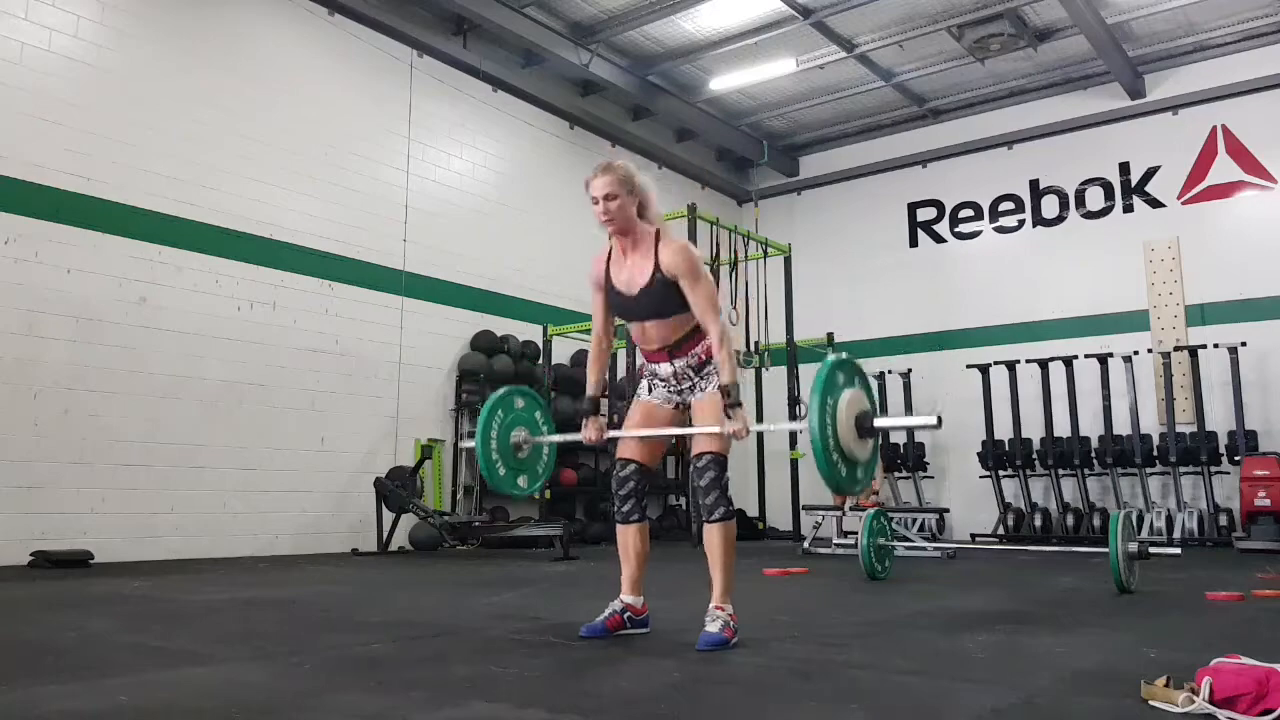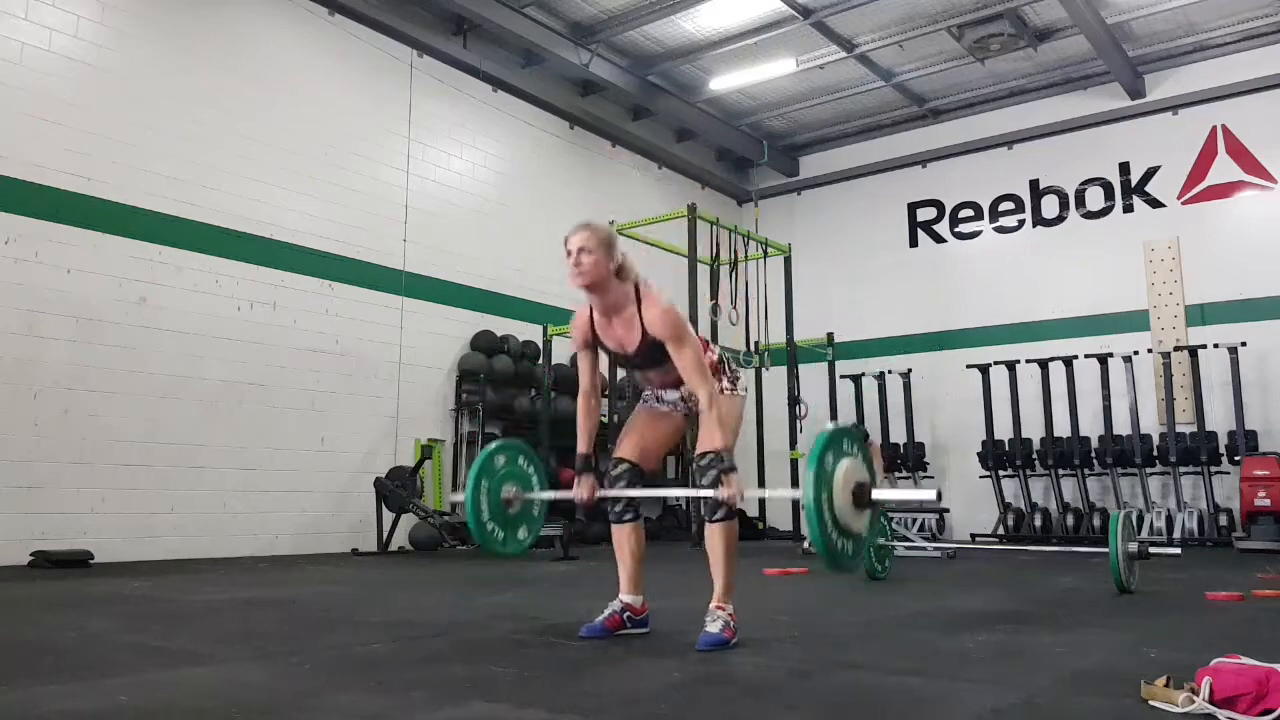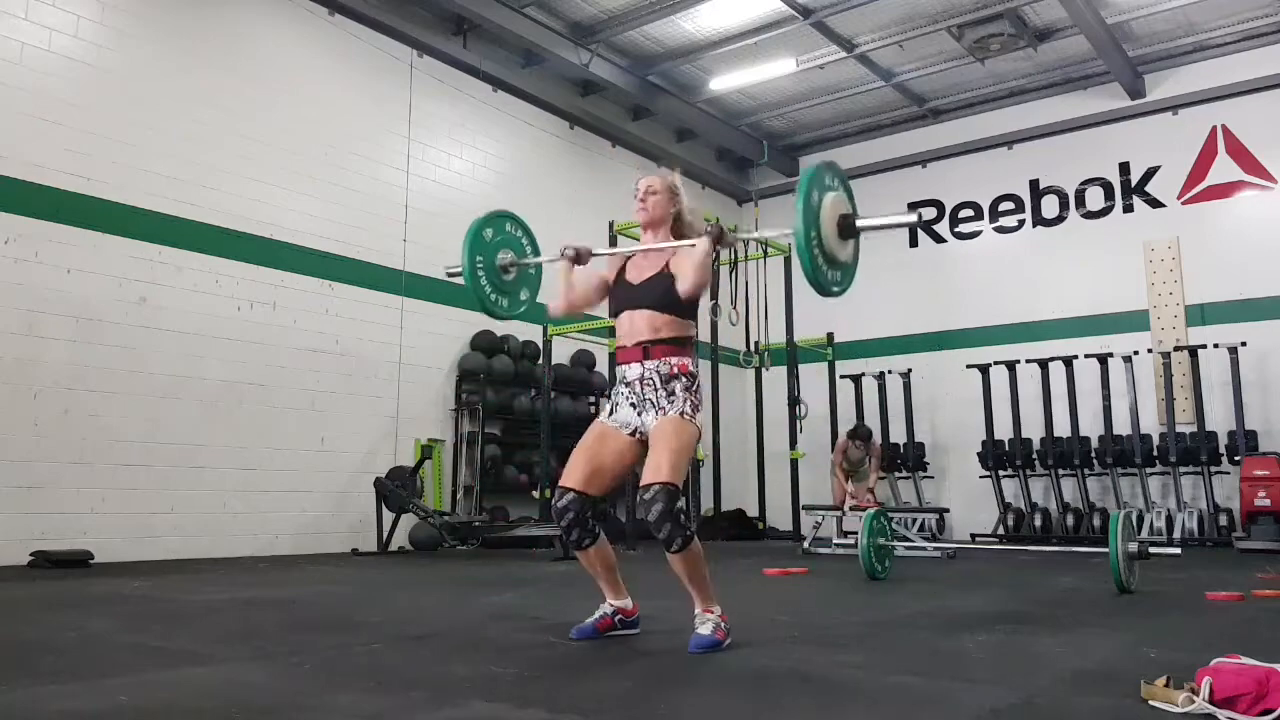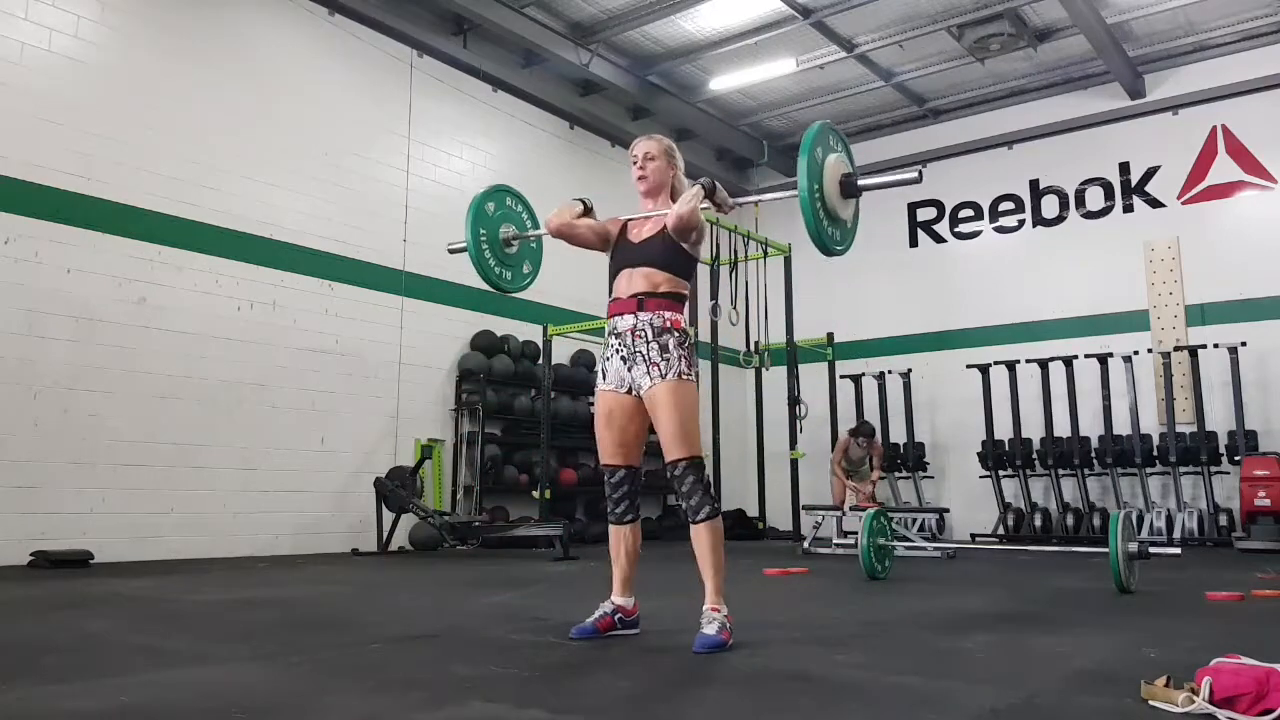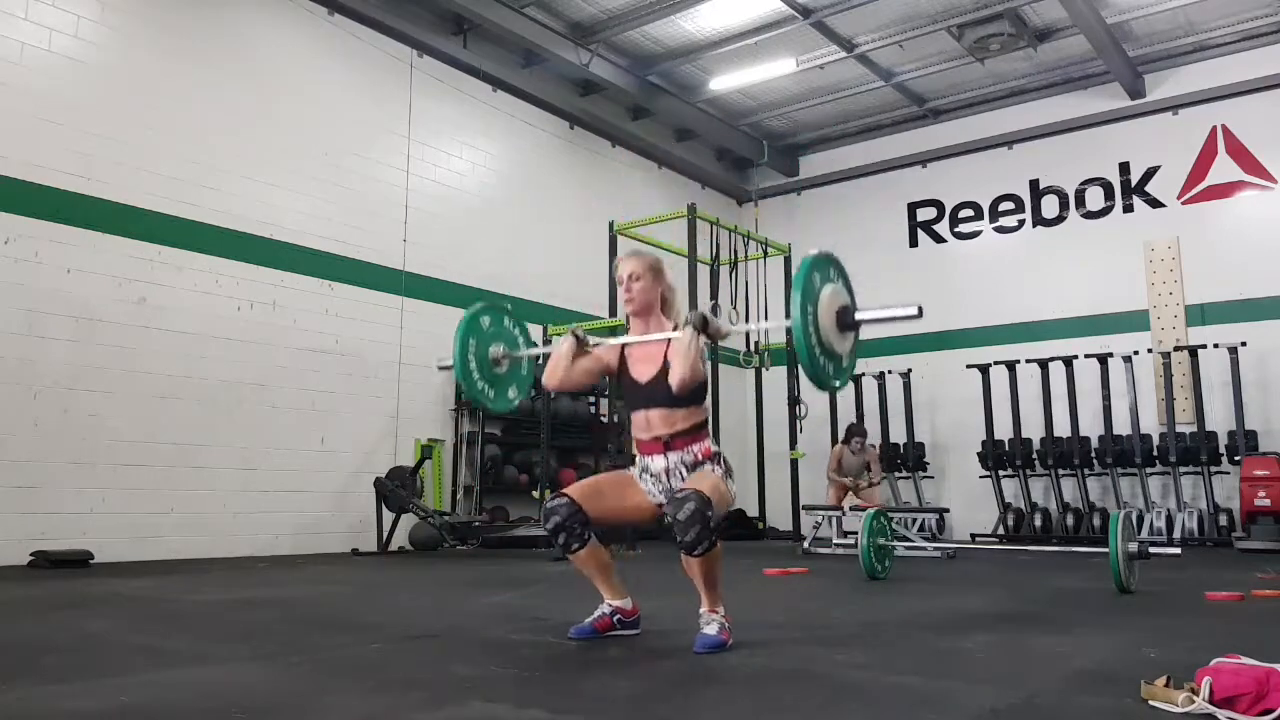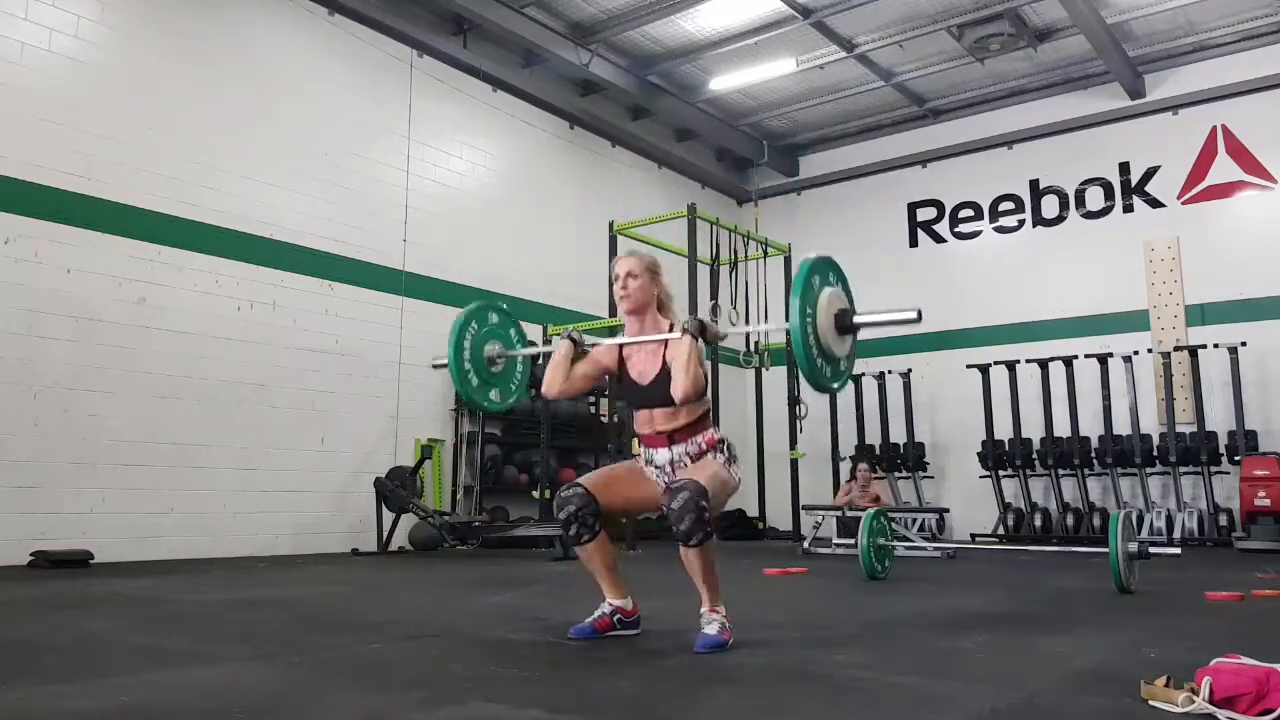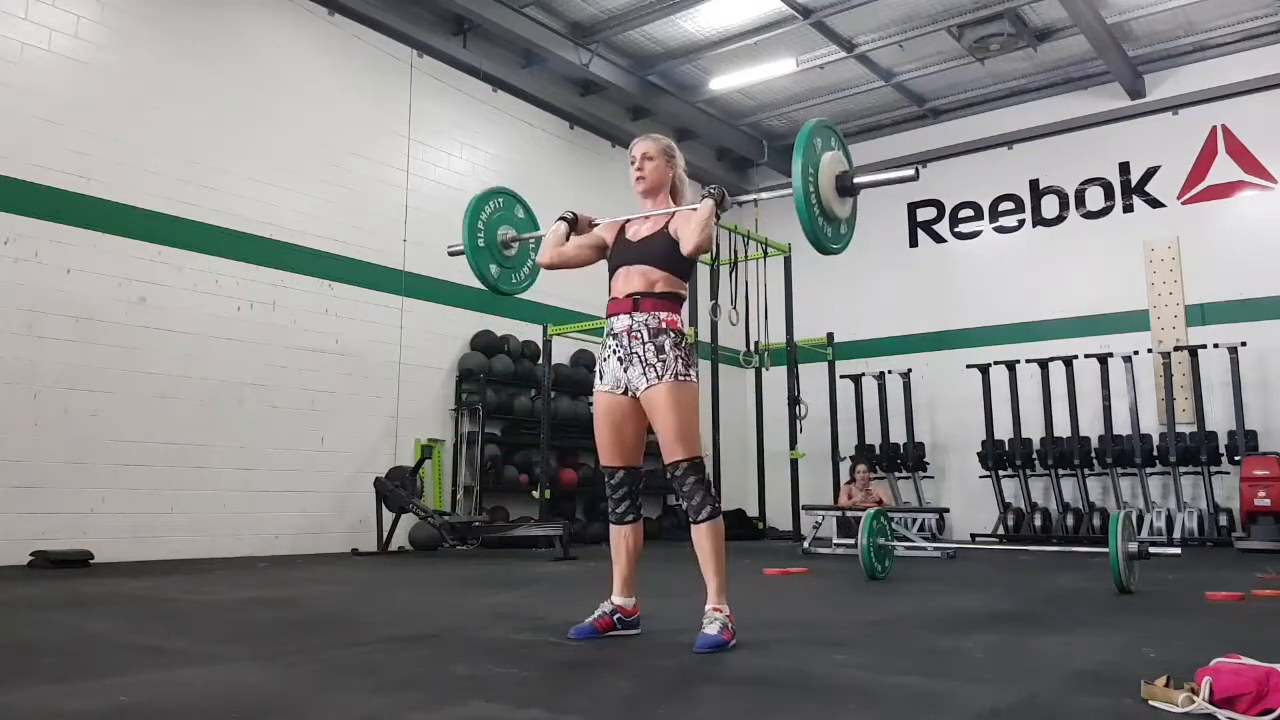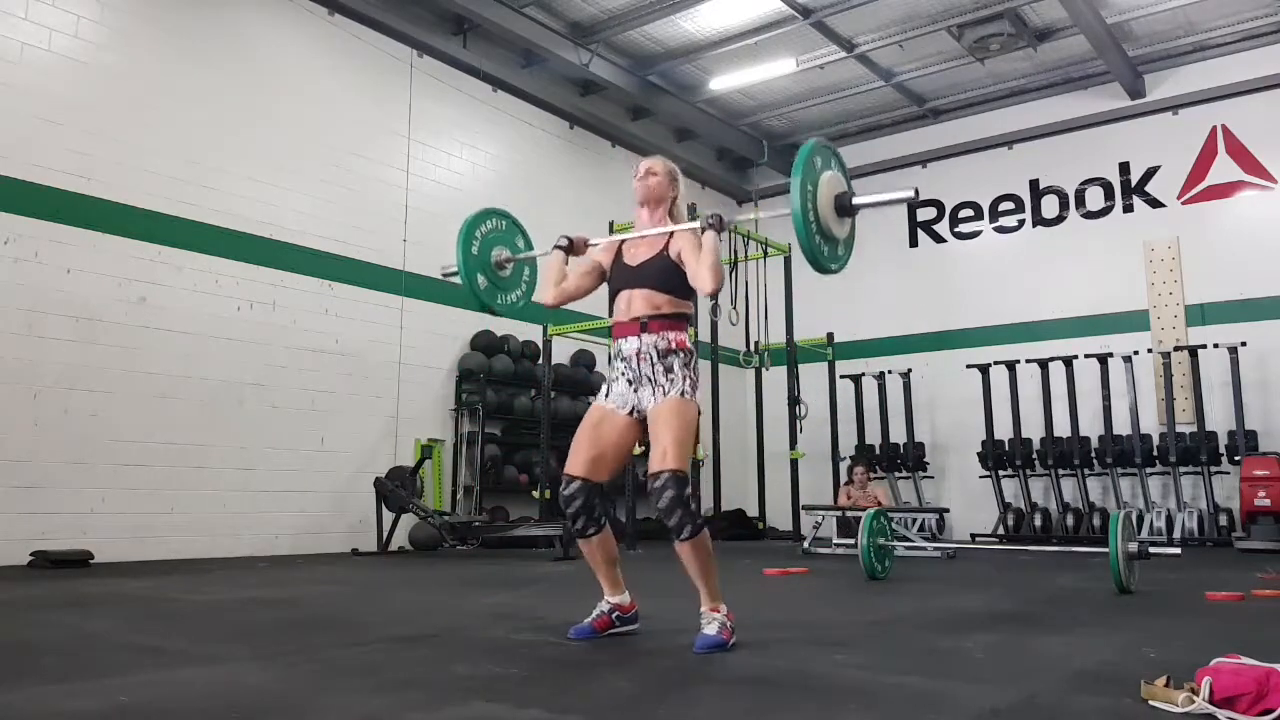
dt=0.4s
person 1, frame 1
left shoulder: (673, 251)
right shoulder: (602, 266)
left elbow: (715, 328)
right elbow: (601, 342)
left wrist: (731, 401)
right wrist: (592, 409)
left hip: (702, 366)
right hip: (656, 373)
left knee: (708, 474)
right knee: (627, 477)
left ankle: (722, 610)
right ankle: (630, 603)
person 1, frame 2
left shoulder: (656, 310)
right shoulder: (584, 322)
left elbow: (704, 393)
right elbow: (588, 397)
left wrist: (727, 469)
right wrist: (584, 468)
left hip: (715, 383)
right hip: (662, 395)
left knee: (708, 473)
right knee: (618, 476)
left ankle: (722, 611)
right ankle: (631, 603)
person 1, frame 3
left shoulder: (684, 253)
right shoulder: (620, 266)
left elbow: (689, 286)
right elbow: (562, 306)
left wrist: (708, 245)
right wrist: (574, 263)
left hip: (671, 388)
right hip: (624, 391)
left knee: (657, 502)
right knee: (568, 502)
left ankle: (709, 614)
right ankle: (620, 606)
person 1, frame 4
left shoulder: (686, 221)
right shoulder: (618, 228)
left elbow: (678, 218)
right elbow: (556, 226)
left wrist: (704, 193)
right wrist: (582, 206)
left hip: (663, 342)
right hip: (617, 347)
left knee: (686, 475)
right knee: (617, 483)
left ankle: (716, 611)
right ankle: (622, 604)
person 1, frame 5
left shoulder: (683, 338)
right shoulder: (616, 353)
left elbow: (682, 380)
right elbow: (554, 379)
left wrist: (696, 332)
right wrist: (572, 342)
left hip: (695, 467)
right hip: (647, 472)
left knee: (690, 509)
right knee: (559, 510)
left ankle: (713, 612)
right ankle: (619, 604)
person 1, frame 6
left shoulder: (679, 340)
right shoulder: (612, 352)
left elbow: (685, 391)
right elbow: (553, 389)
left wrist: (690, 333)
right wrist: (568, 342)
left hip: (704, 460)
right hip: (652, 466)
left knee: (685, 498)
right knee: (571, 501)
left ankle: (713, 613)
right ankle: (620, 605)
person 1, frame 7
left shoulder: (682, 218)
right shoulder: (614, 228)
left elbow: (696, 243)
right elbow: (547, 257)
left wrist: (711, 203)
right wrist: (569, 226)
left hip: (661, 344)
right hip: (615, 347)
left knee: (686, 476)
right knee: (619, 485)
left ankle: (717, 611)
right ankle: (622, 604)
person 1, frame 8
left shoulder: (682, 240)
right shoulder: (611, 249)
left elbow: (708, 286)
right elbow: (554, 295)
left wrist: (711, 233)
right wrist: (563, 249)
left hip: (668, 366)
right hip: (622, 370)
left knee: (668, 491)
right knee: (575, 490)
left ankle: (716, 612)
right ankle: (618, 602)
